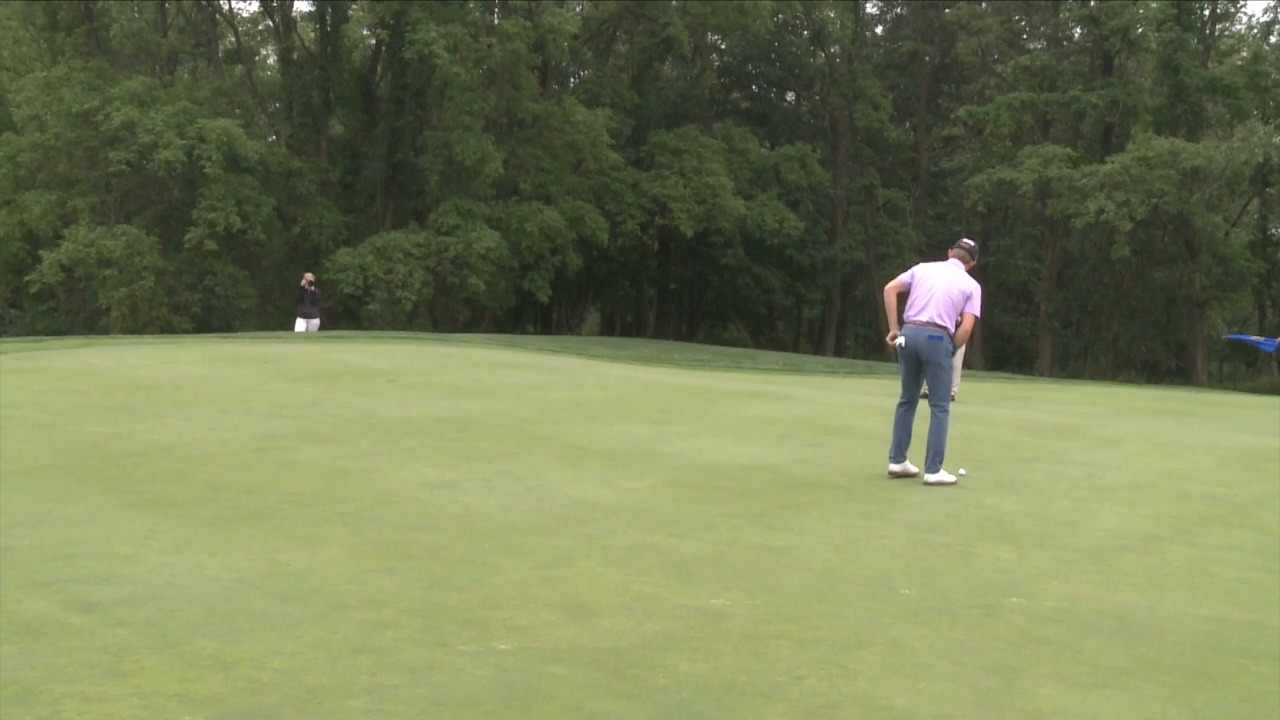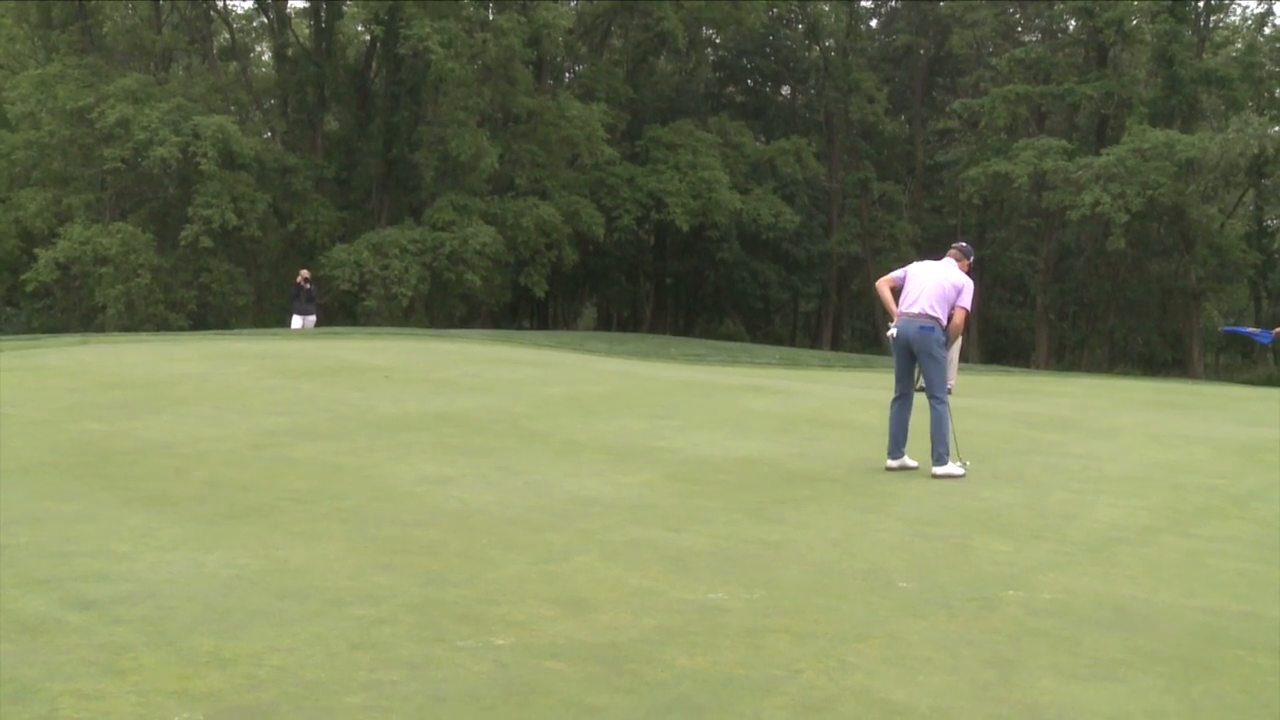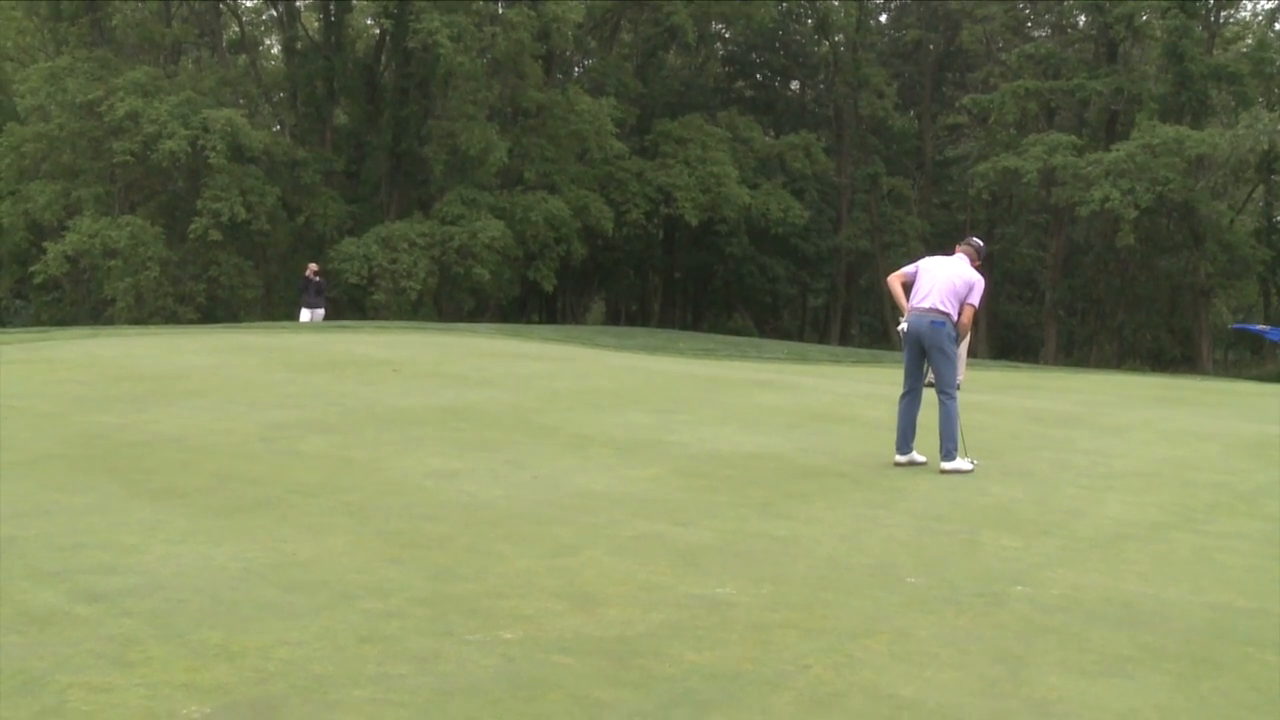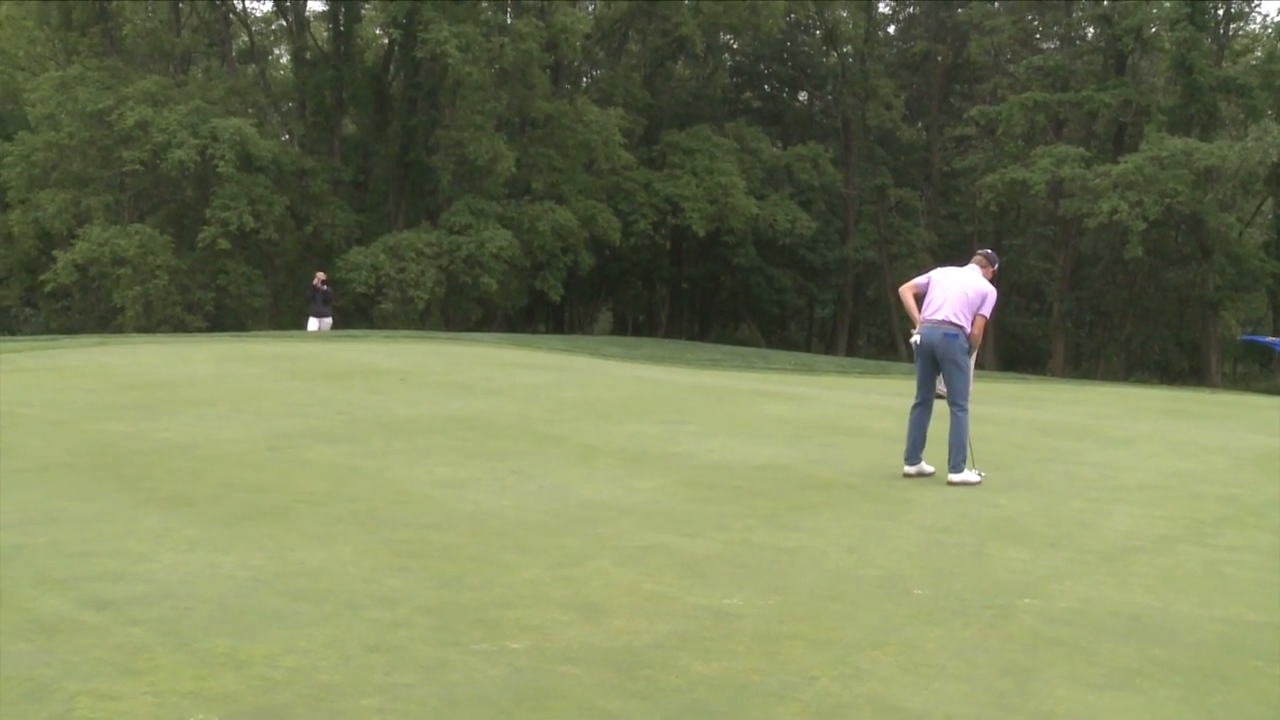
dt=1s
person 1, frame 1
left shoulder: (923, 268)
right shoulder: (971, 285)
left elbow: (890, 289)
right elbow: (966, 328)
left wrist: (894, 328)
right wrist: (950, 351)
left hip: (909, 335)
right hip: (937, 340)
left knee: (907, 400)
right knee: (939, 407)
left ankle: (897, 460)
right ankle: (933, 470)
person 1, frame 2
left shoulder: (918, 265)
right shoulder: (964, 279)
left elbow: (882, 283)
right elbow: (957, 322)
left wrist: (896, 316)
right wrist: (946, 346)
left hip: (902, 327)
right hip: (929, 331)
left knee: (902, 394)
right knee: (937, 399)
left ankle: (895, 456)
right ankle: (941, 462)
person 1, frame 3
left shoulder: (929, 261)
right shoulder: (975, 277)
left elbow: (893, 279)
right elbow: (965, 320)
left wrist: (907, 312)
right wrist: (955, 343)
left hip: (913, 322)
right hip: (939, 326)
left knee: (911, 389)
right knee: (947, 394)
left ankle: (904, 451)
right ankle: (949, 458)
person 1, frame 4
left shoulder: (941, 272)
right shoulder: (988, 288)
left elbow: (905, 290)
right elbow: (976, 331)
left wrist: (918, 323)
right wrist: (968, 355)
left hip: (925, 334)
right hip: (952, 338)
left knee: (922, 400)
right knee: (958, 407)
left ankle: (912, 462)
right ankle: (957, 470)
